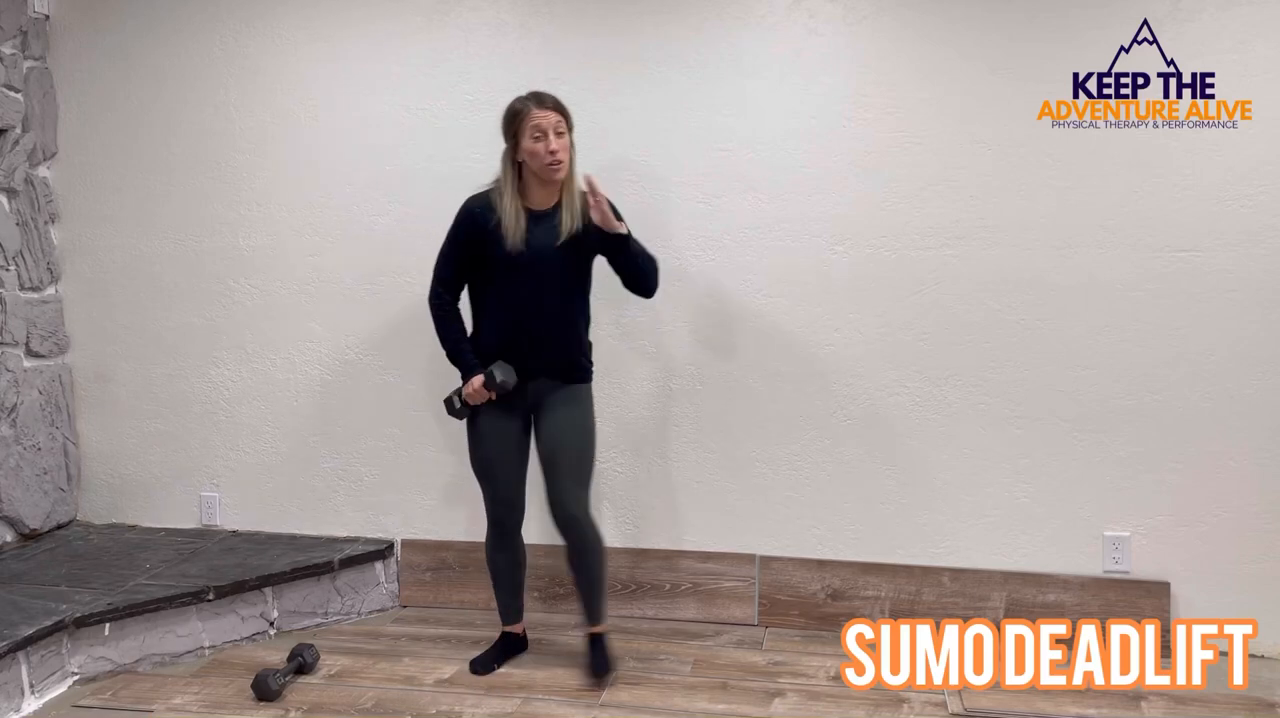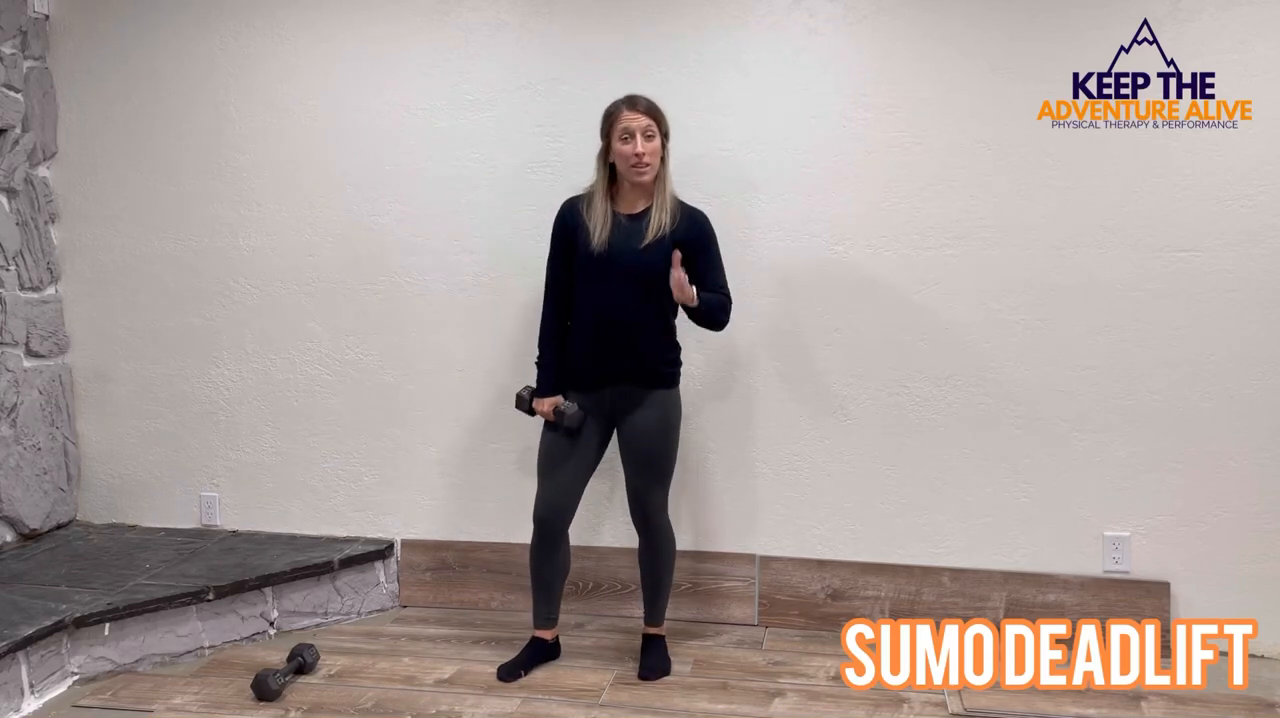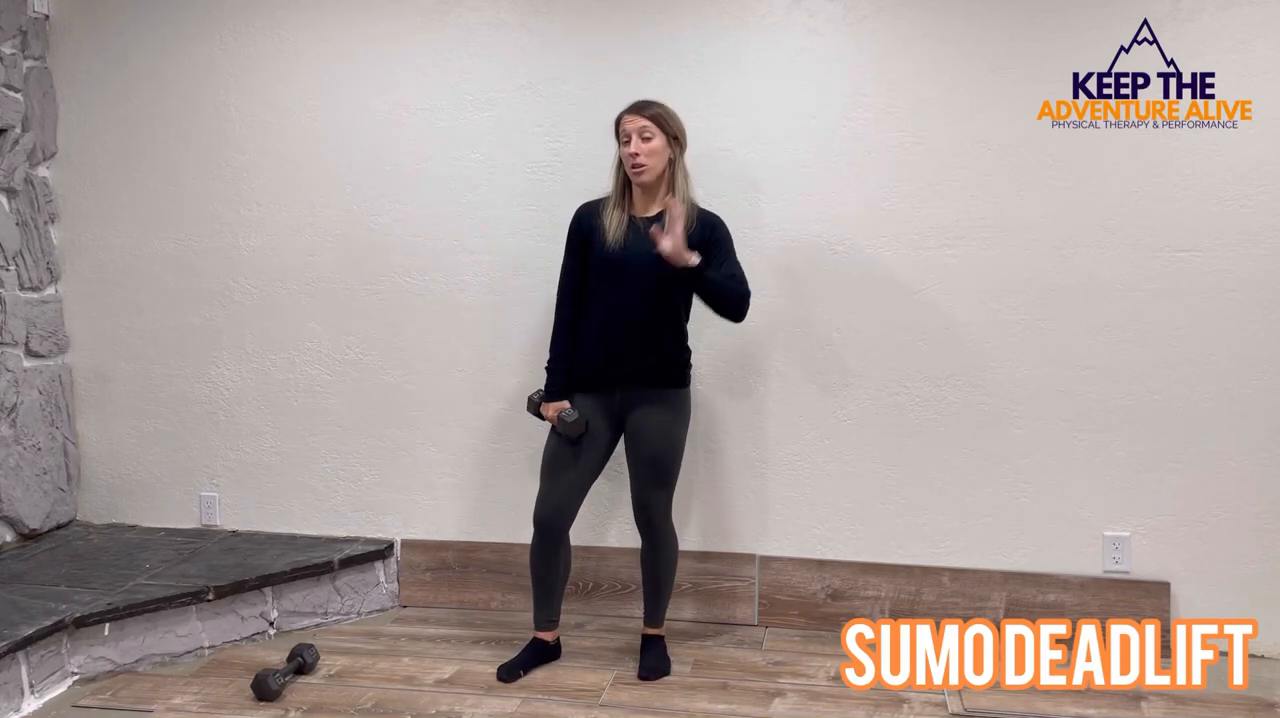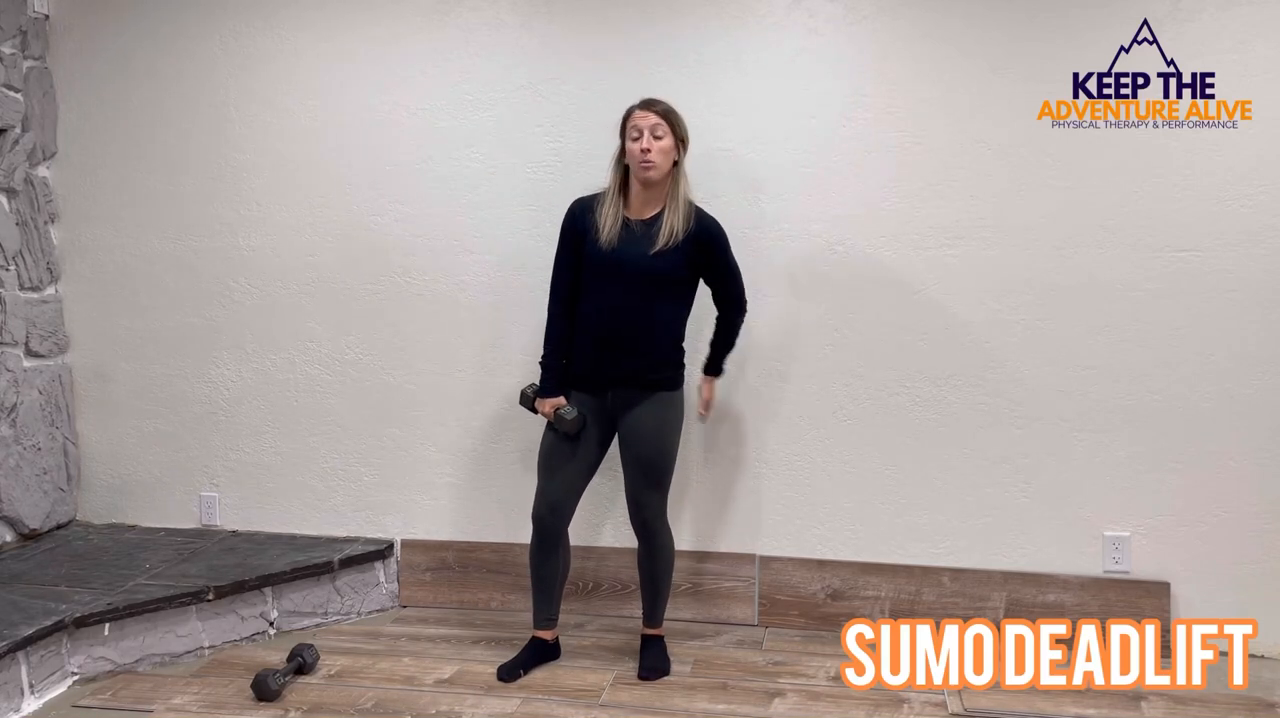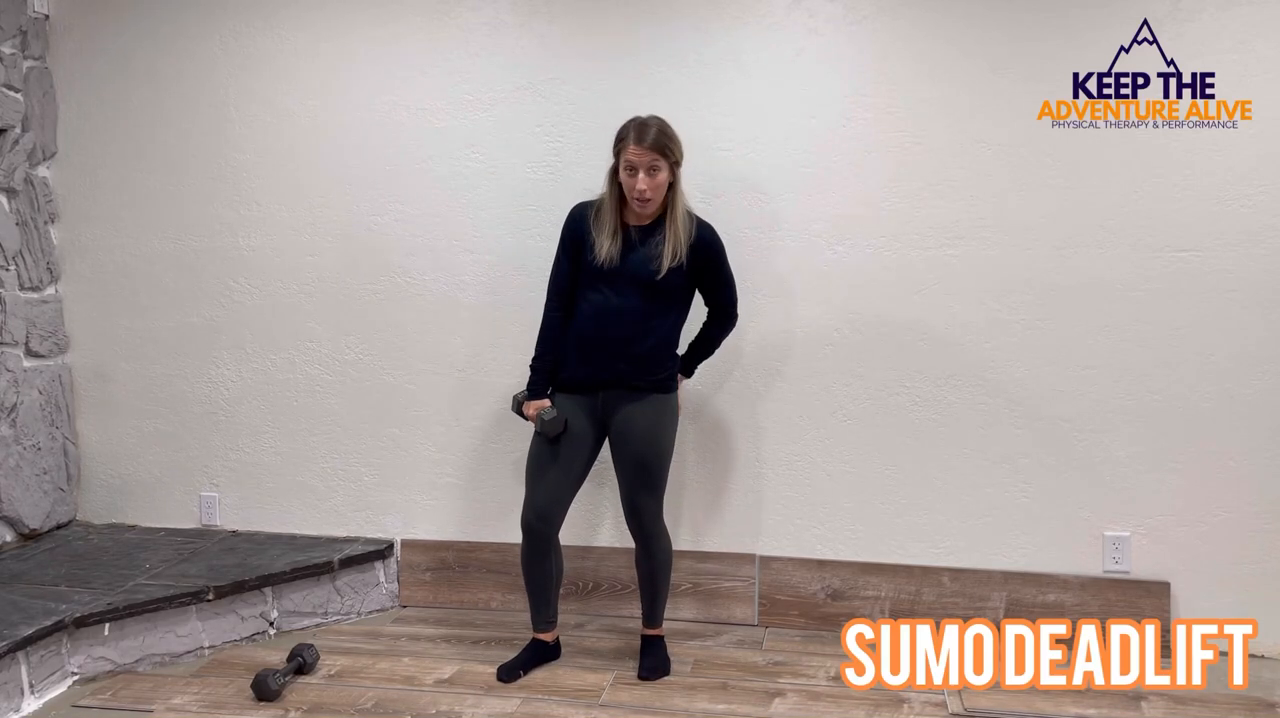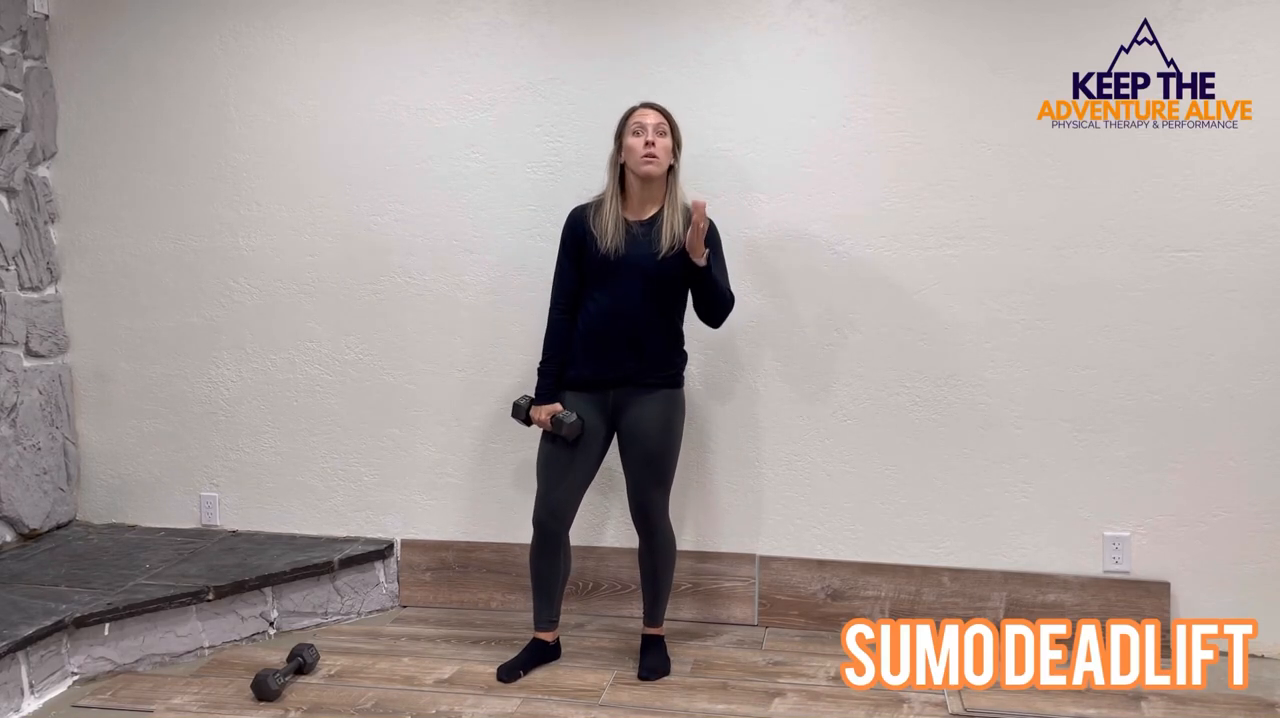
dt=0.7s
person 1, frame 1
left shoulder: (592, 209)
right shoulder: (481, 213)
left elbow: (645, 283)
right elbow: (443, 295)
left wrist: (613, 228)
right wrist: (469, 367)
left hip: (566, 385)
right hip: (498, 388)
left knee: (571, 512)
right knee: (503, 516)
left ankle: (597, 629)
right ankle: (513, 631)
person 1, frame 2
left shoulder: (687, 224)
right shoulder: (575, 216)
left elbow: (720, 310)
right elbow: (556, 305)
left wrist: (690, 298)
right wrist: (547, 384)
left hip: (651, 391)
right hip: (580, 388)
left knee: (650, 515)
right knee: (549, 514)
left ankle: (654, 634)
right ankle: (544, 637)
person 1, frame 3
left shoulder: (695, 230)
right shoulder: (591, 219)
left elbow: (736, 306)
right elbow: (567, 308)
left wrist: (686, 260)
right wrist: (555, 389)
left hip: (660, 393)
right hip: (589, 390)
left knee: (653, 517)
right knee: (550, 515)
left ankle: (654, 635)
right ankle: (544, 637)
person 1, frame 4
left shoulder: (697, 229)
right shoulder: (585, 216)
left elbow: (732, 304)
right elbow: (561, 305)
left wrist: (711, 371)
right wrist: (550, 385)
left hip: (653, 394)
right hip: (583, 391)
left knee: (649, 518)
right knee: (548, 513)
left ankle: (653, 635)
right ankle: (544, 637)
person 1, frame 5
left shoulder: (697, 238)
right shoulder: (584, 221)
left elbow: (723, 314)
right elbow: (557, 307)
left wrist: (681, 367)
right wrist: (537, 387)
left hip: (646, 398)
right hip: (573, 392)
left knee: (645, 521)
right knee: (537, 518)
left ankle: (653, 635)
right ankle: (544, 637)
person 1, frame 6
left shoulder: (692, 227)
right shoulder: (584, 222)
left elbow: (715, 314)
right elbow: (562, 311)
left wrist: (698, 256)
right wrist: (546, 392)
left hip: (654, 393)
right hip: (582, 391)
left knee: (651, 518)
right knee: (549, 517)
left ankle: (653, 635)
right ankle: (545, 638)
